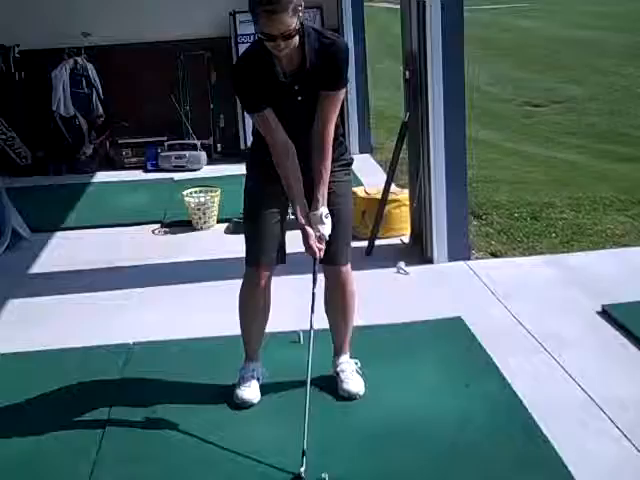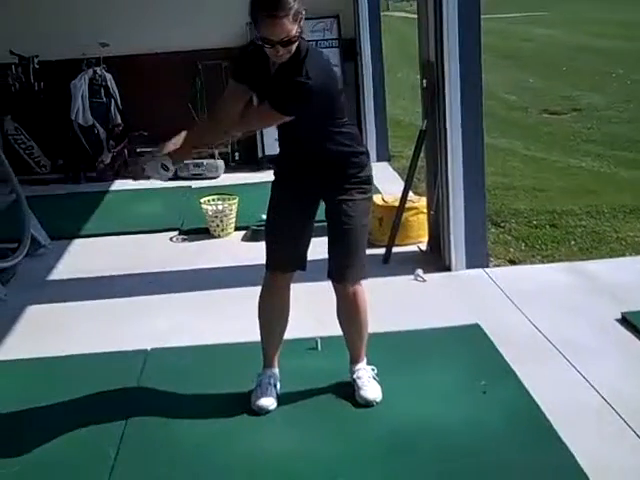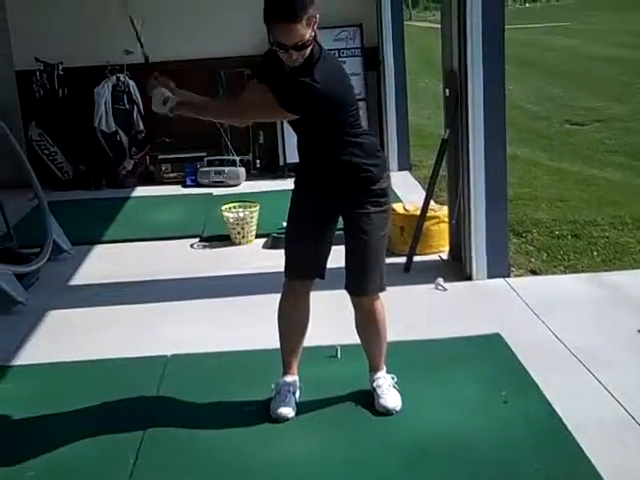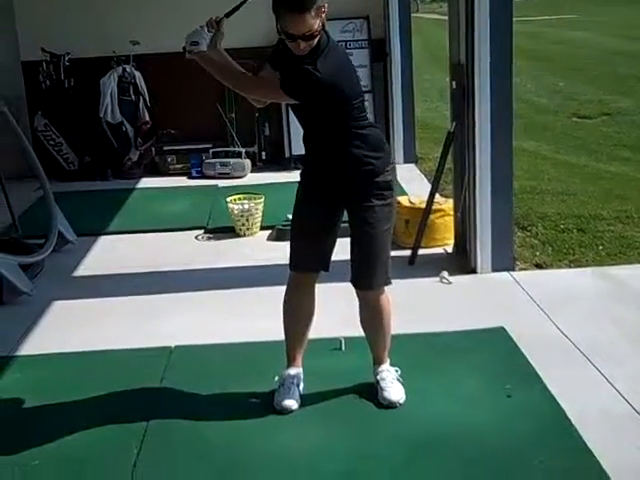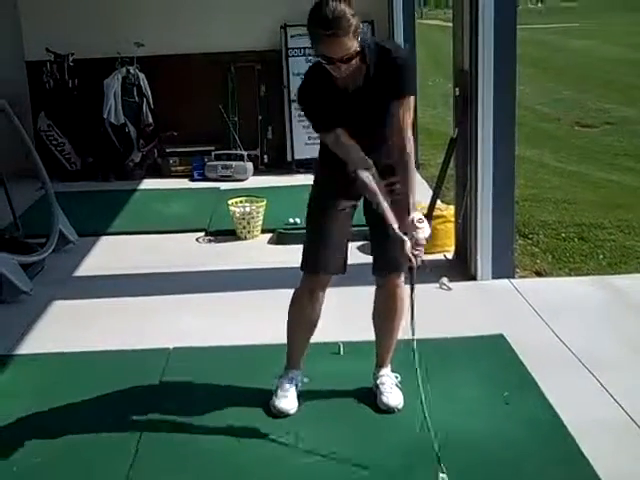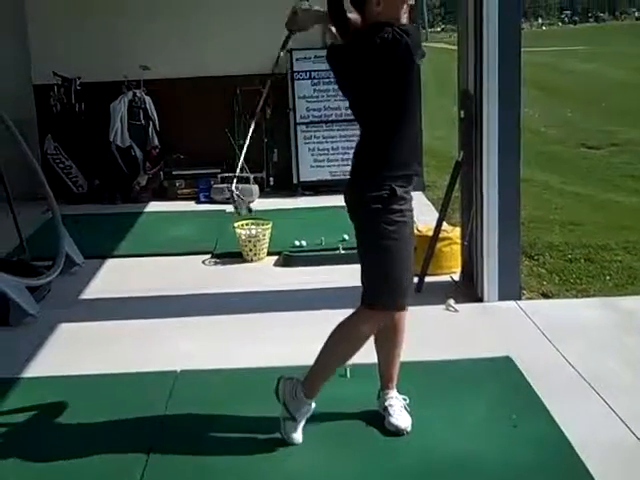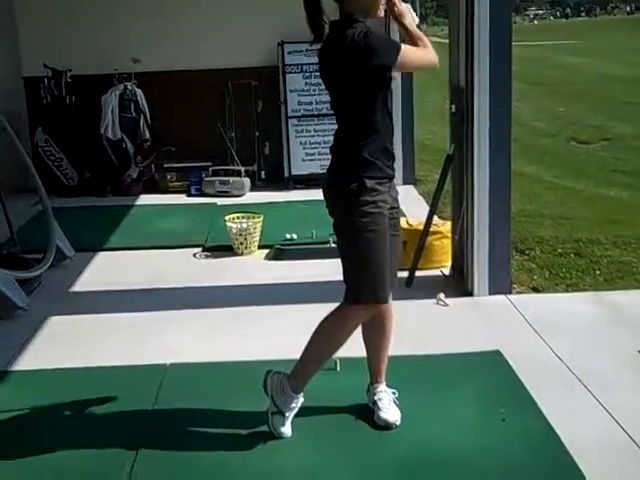
dt=0.7s
person 1, frame 1
left shoulder: (332, 50)
right shoulder: (248, 70)
left elbow: (324, 130)
right elbow: (280, 145)
left wrist: (320, 203)
right wrist: (301, 215)
left hip: (328, 163)
right hip: (269, 168)
left knee: (339, 266)
right knee: (259, 271)
left ankle: (343, 358)
right ankle: (251, 365)
person 1, frame 2
left shoulder: (310, 79)
right shoulder: (252, 58)
left elbow: (236, 129)
right elbow: (221, 119)
left wrist: (174, 158)
right wrist: (169, 149)
left hip: (345, 173)
right hip: (295, 168)
left knee: (348, 281)
right knee: (277, 274)
left ankle: (360, 367)
right ankle: (270, 370)
person 1, frame 3
left shoulder: (319, 84)
right shoulder: (277, 60)
left elbow: (240, 114)
right elbow: (241, 111)
left wrist: (179, 103)
right wrist: (183, 99)
left hip: (363, 183)
right hip: (314, 179)
left knee: (365, 292)
right knee: (296, 283)
left ankle: (379, 375)
right ankle: (289, 378)
person 1, frame 4
left shoulder: (321, 73)
right shoulder: (290, 46)
left elbow: (251, 88)
right elbow: (259, 95)
left wrist: (202, 55)
right wrist: (215, 51)
left hip: (367, 176)
right hip: (320, 171)
left knee: (370, 286)
right knee: (302, 275)
left ankle: (383, 367)
right ankle: (293, 369)
person 1, frame 5
left shoulder: (392, 61)
right shoulder: (313, 92)
left elbow: (402, 142)
right elbow: (356, 162)
left wrist: (410, 205)
right wrist: (389, 219)
left hip: (393, 170)
right hip: (338, 176)
left knee: (392, 276)
right knee: (315, 279)
left ankle: (384, 370)
right ankle: (292, 372)
person 1, frame 6
left shoulder: (343, 54)
right shoulder: (401, 43)
left hip: (382, 187)
right hip: (383, 192)
left knee: (396, 300)
right knee: (379, 306)
left ankle: (389, 393)
right ankle: (302, 392)
person 1, frame 7
left shoulder: (341, 40)
right shoulder: (361, 41)
left elbow: (381, 79)
right elbow: (429, 57)
left hip: (377, 182)
right hip: (358, 186)
left knee: (382, 293)
right knee: (364, 300)
left ankle: (378, 387)
right ankle: (289, 386)
